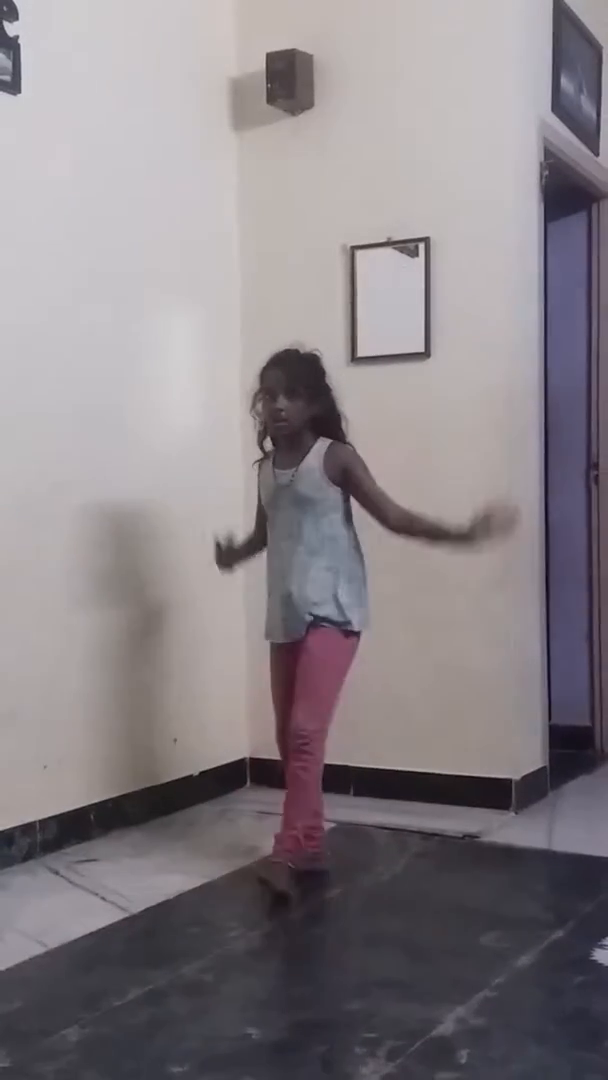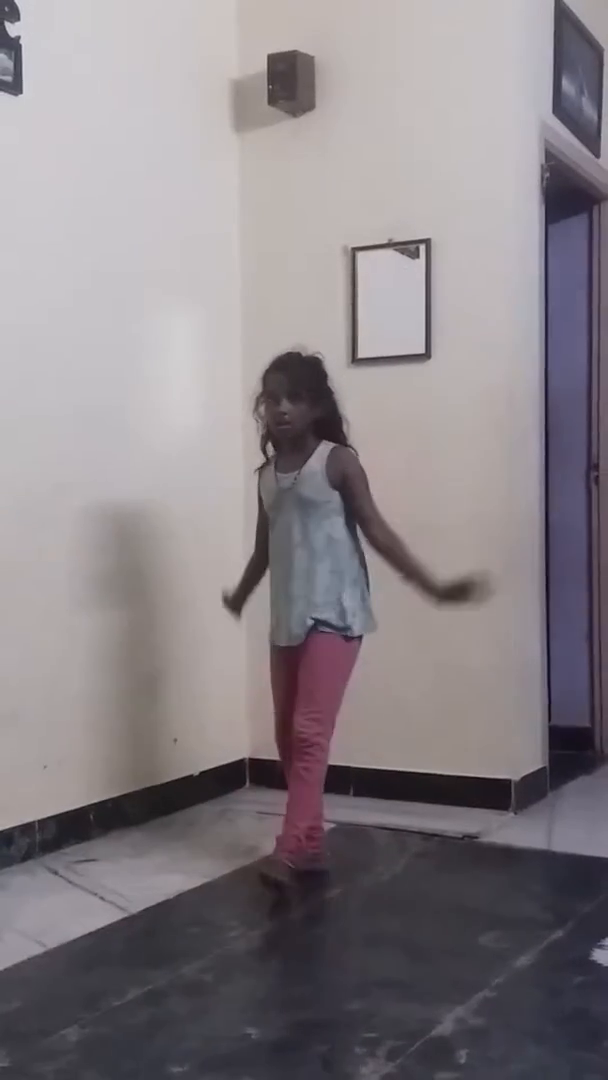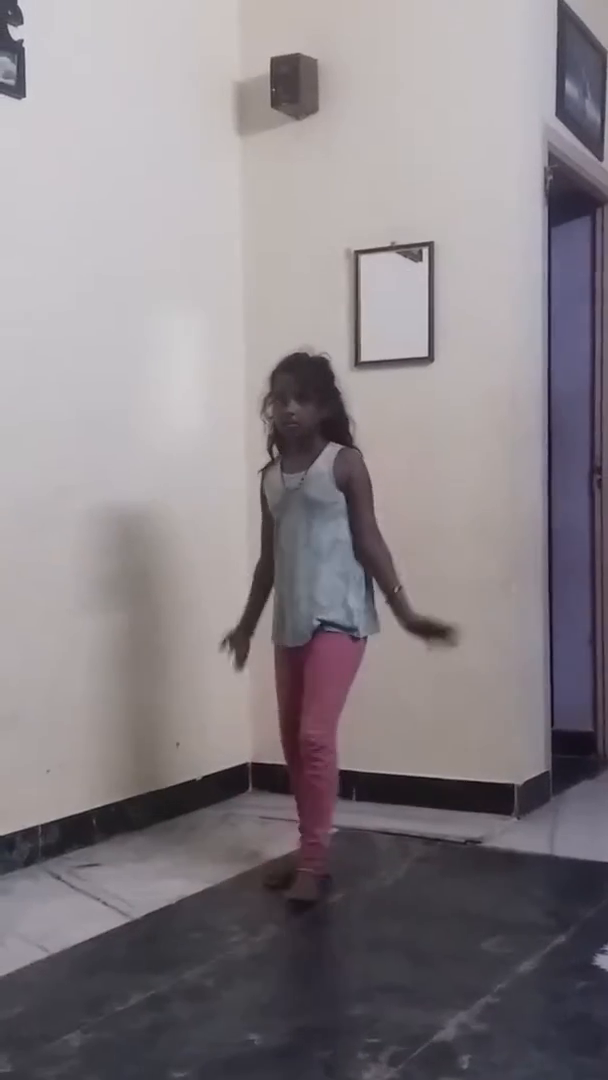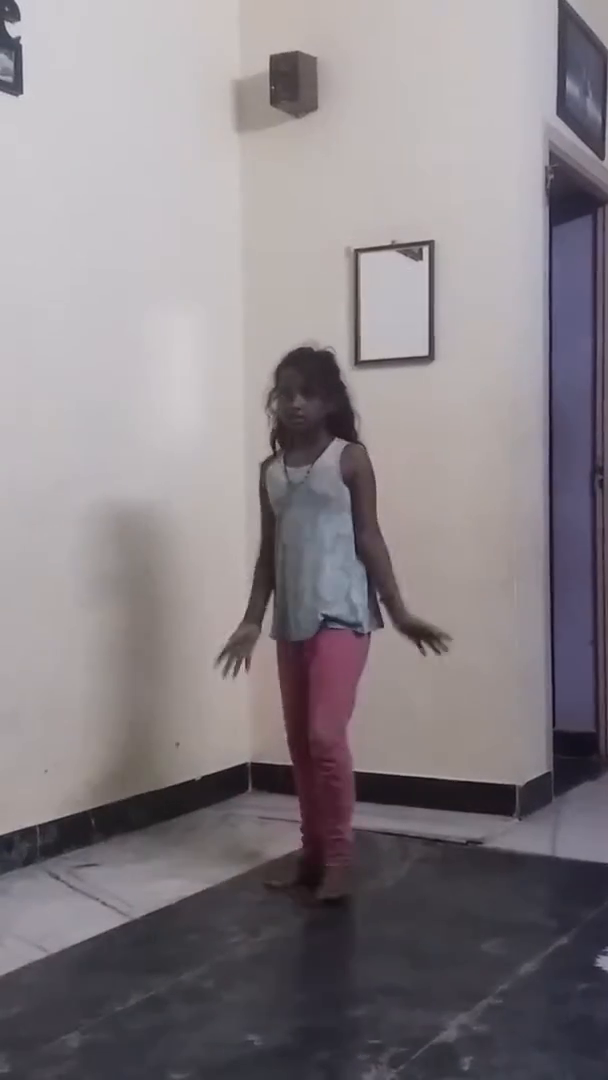
dt=0.1s
person 1, frame 1
left shoulder: (337, 458)
right shoulder: (266, 469)
left elbow: (392, 517)
left wrist: (460, 534)
right wrist: (236, 554)
left hip: (333, 613)
right hip: (284, 617)
left knee: (307, 730)
right knee: (288, 737)
left ankle: (288, 852)
right ankle: (310, 844)
person 1, frame 2
left shoulder: (337, 461)
right shoulder: (266, 473)
left elbow: (377, 533)
left wrist: (432, 586)
right wrist: (242, 592)
left hip: (333, 616)
right hip: (287, 620)
left knee: (309, 733)
right knee: (289, 738)
left ankle: (289, 851)
right ankle: (311, 845)
person 1, frame 3
left shoulder: (346, 463)
right shoulder: (270, 476)
left elbow: (370, 542)
left wrist: (406, 613)
right wrist: (247, 622)
left hip: (339, 620)
right hip: (289, 625)
left knee: (317, 737)
right knee: (295, 743)
left ankle: (315, 859)
right ankle: (310, 852)
person 1, frame 4
left shoulder: (350, 458)
right shoulder: (270, 470)
left elbow: (369, 540)
right elbow: (269, 552)
left wrist: (400, 613)
right wrist: (250, 623)
left hip: (341, 616)
right hip: (291, 621)
left knee: (325, 735)
right knee: (299, 742)
left ankle: (338, 857)
right ankle: (314, 850)
